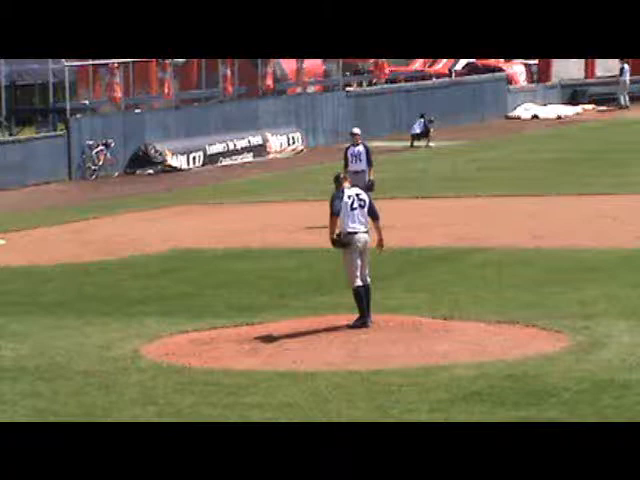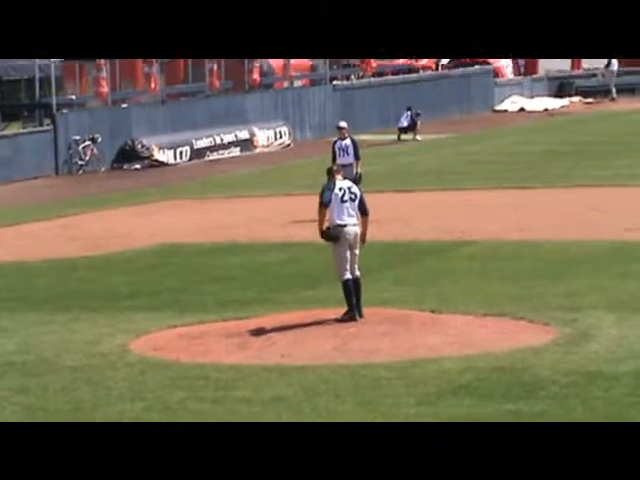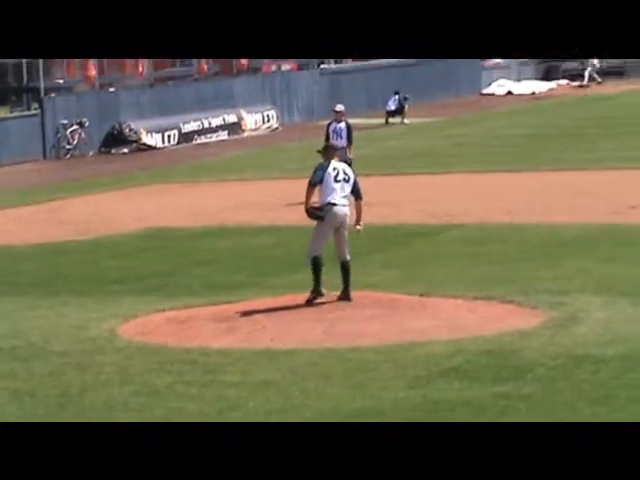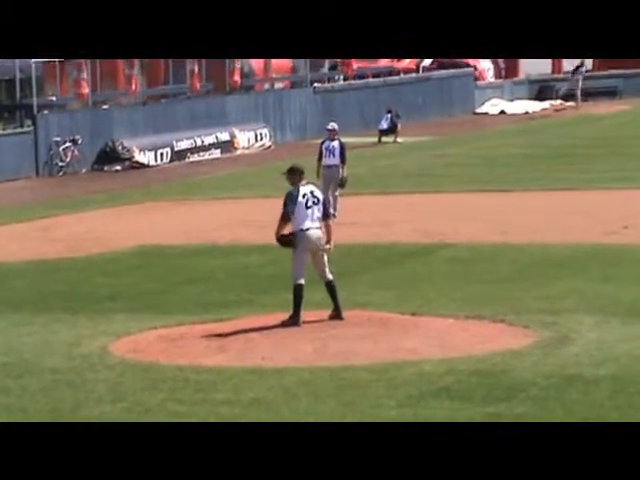
dt=0.7s
person 1, frame 1
left shoulder: (339, 194)
right shoulder: (362, 193)
left elbow: (335, 214)
right elbow: (375, 217)
left wrist: (331, 235)
right wrist: (380, 237)
left hip: (350, 238)
right hip: (365, 236)
left knee: (355, 279)
right knee: (364, 277)
left ankle: (364, 318)
right ankle: (367, 316)
person 1, frame 2
left shoulder: (330, 186)
right shoulder: (354, 187)
left elbow: (323, 205)
right elbow: (365, 213)
left wrist: (321, 227)
right wrist: (364, 233)
left hip: (341, 231)
right hip: (355, 229)
left knee: (344, 273)
right knee: (354, 270)
left ankle: (352, 311)
right ankle: (358, 309)
person 1, frame 3
left shoulder: (324, 166)
right shoulder: (349, 170)
left elbow: (312, 184)
right elbow: (358, 197)
left wrist: (307, 204)
right wrist: (359, 219)
left hip: (330, 210)
right hip: (345, 211)
left knee: (314, 250)
right knee: (344, 253)
left ankle: (317, 287)
right ankle: (346, 291)
person 1, frame 4
left shoulder: (293, 193)
right shoulder: (317, 190)
left elbow: (286, 217)
right elbow: (327, 217)
left wrist: (278, 233)
right wrist: (329, 238)
left hip: (303, 236)
right hip: (318, 234)
left knee: (298, 277)
right knee: (325, 274)
left ankle: (296, 316)
right ankle: (337, 310)
